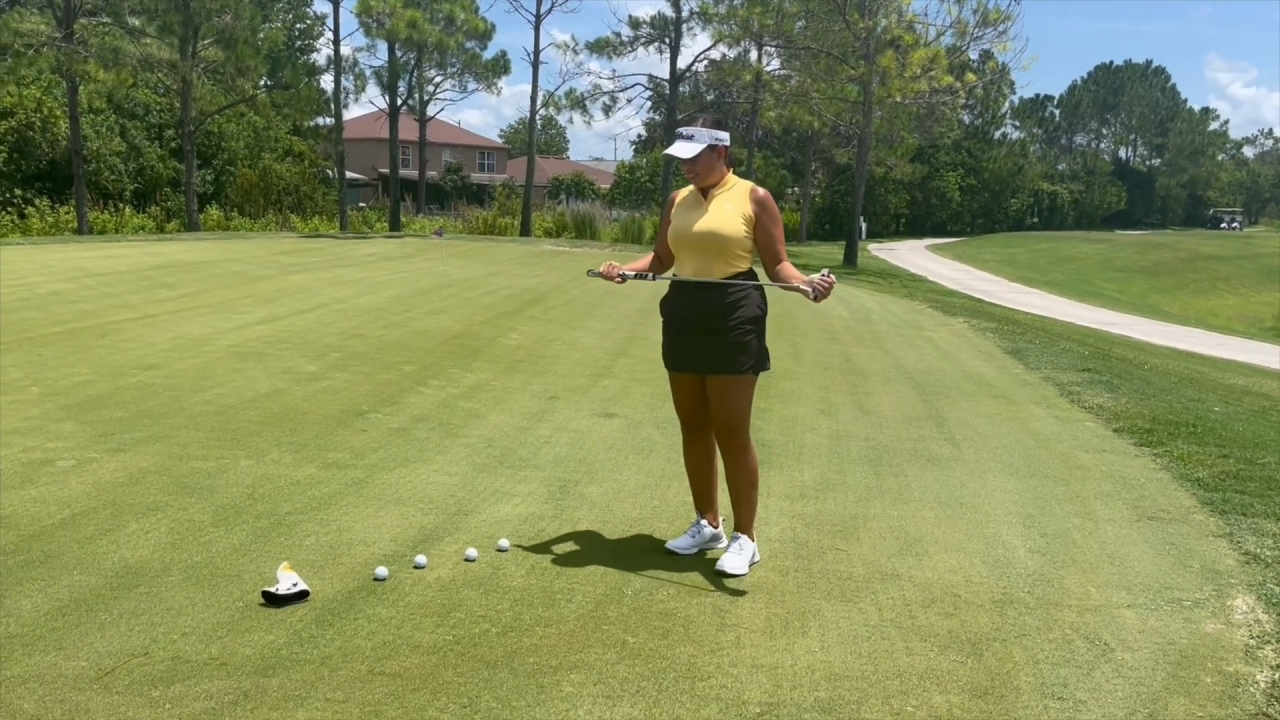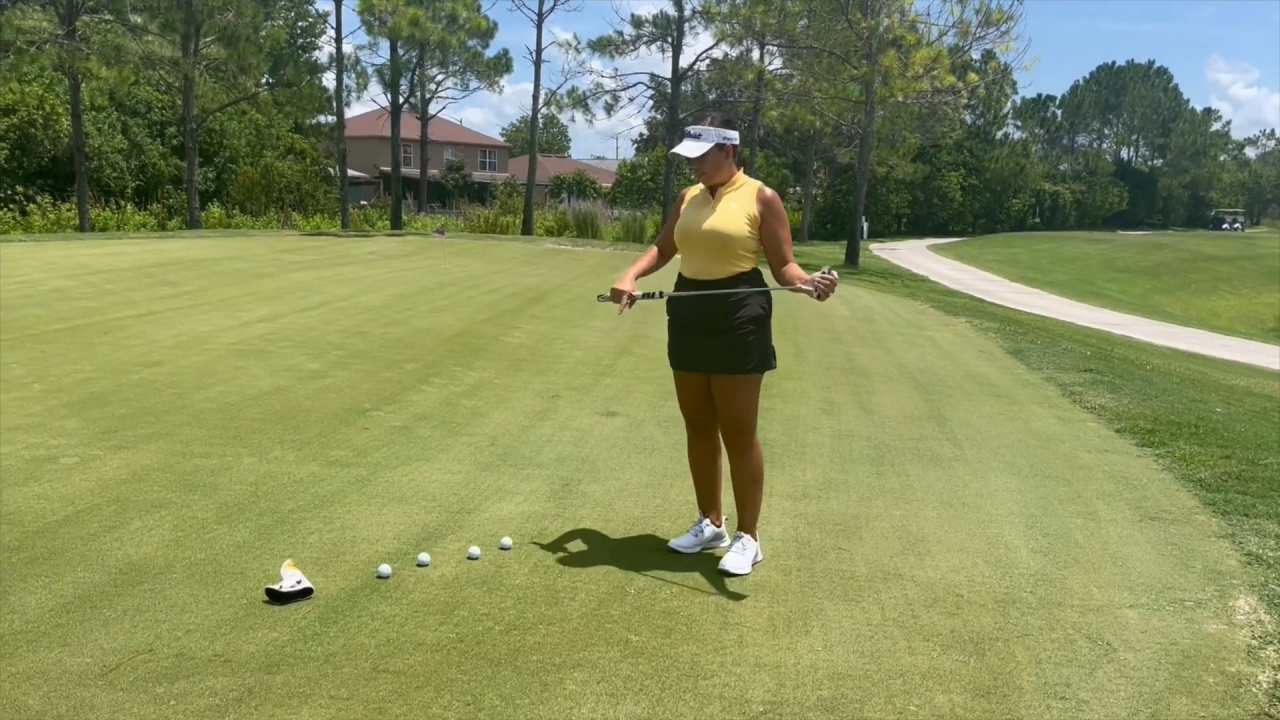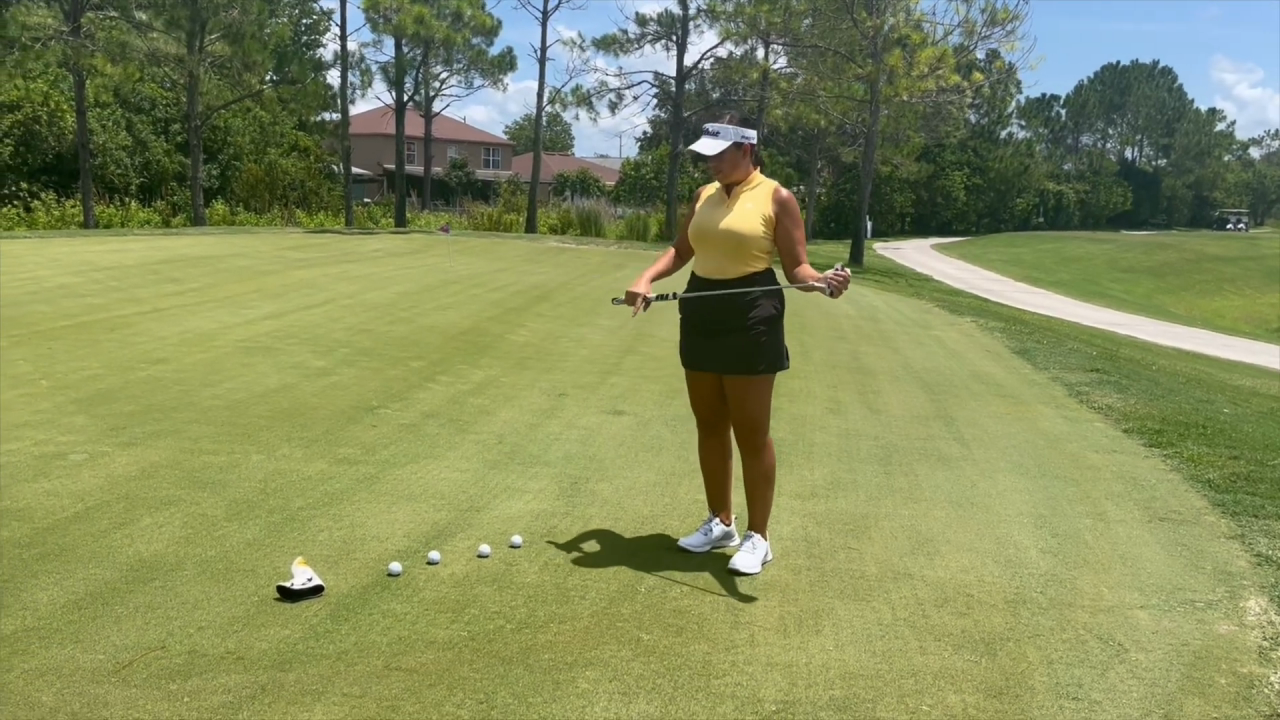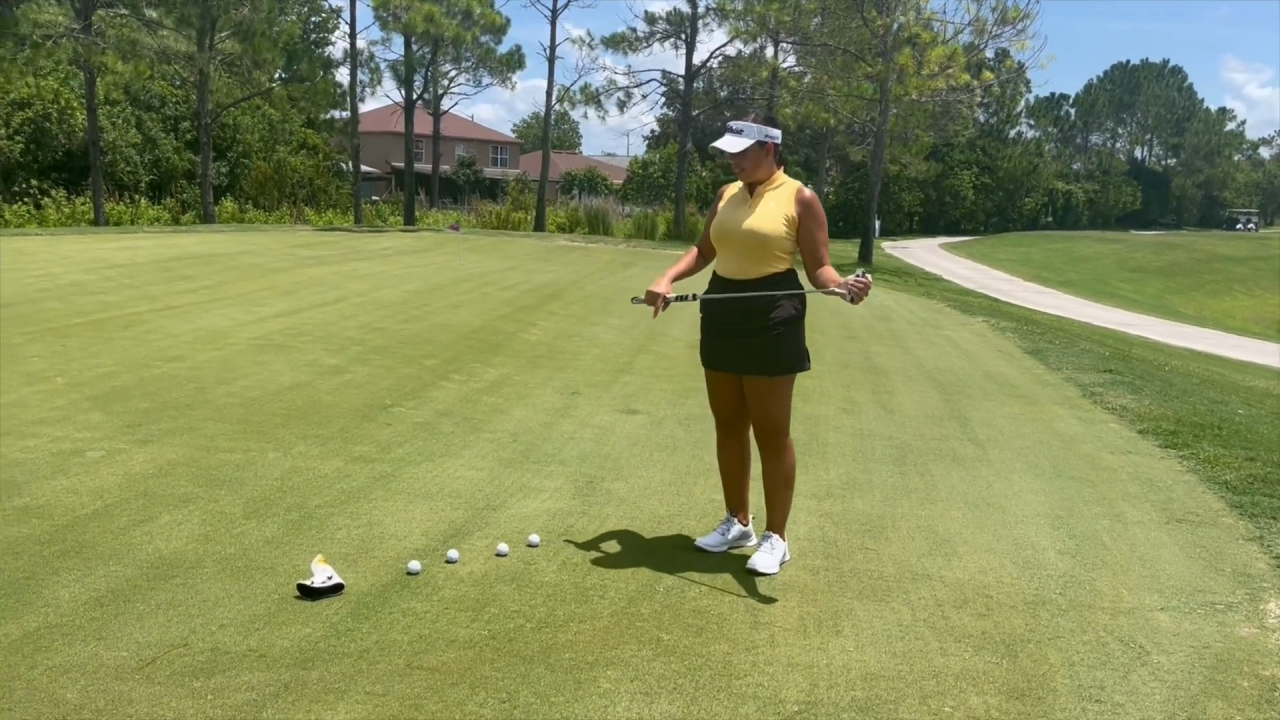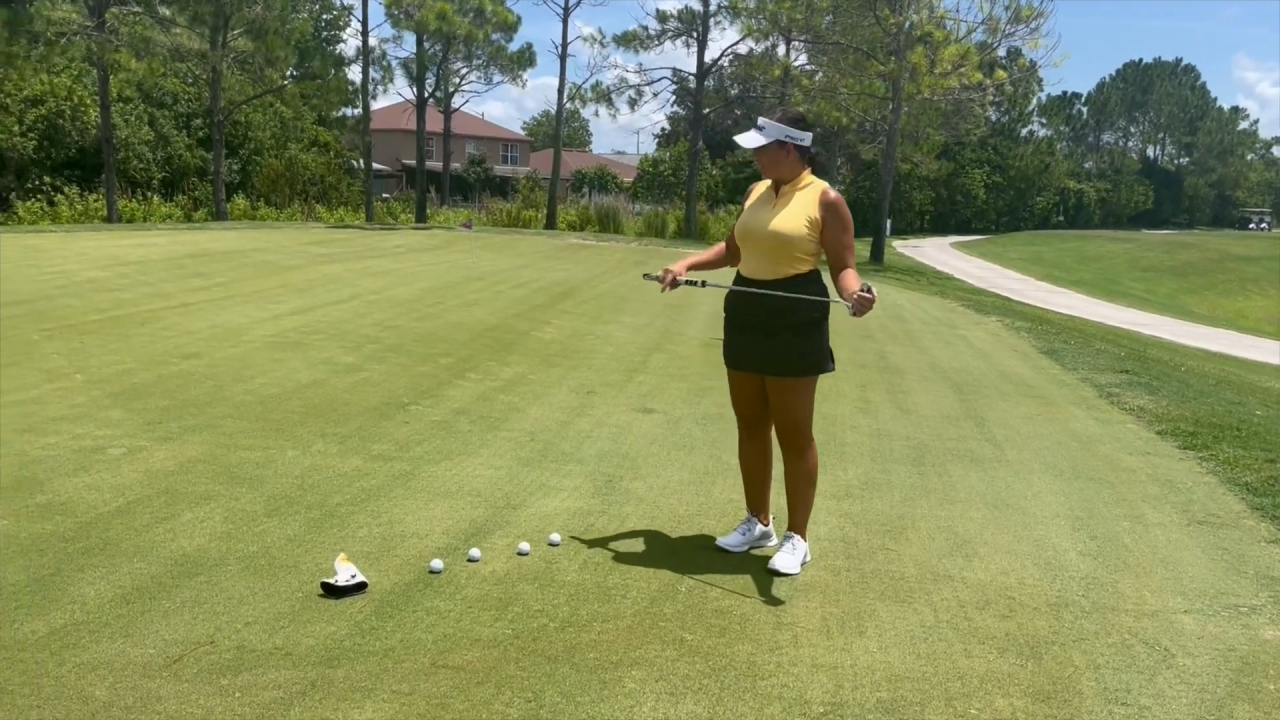
dt=0.2s
person 1, frame 1
left shoulder: (754, 197)
right shoulder: (678, 200)
left elbow: (777, 264)
right elbow: (661, 258)
left wrist: (807, 283)
right wrist: (623, 269)
left hip: (734, 318)
right hip: (683, 317)
left knee: (732, 434)
right knee: (693, 428)
left ankle: (744, 537)
right ankle: (707, 523)
person 1, frame 2
left shoulder: (761, 198)
right shoulder: (688, 197)
left elbow: (782, 265)
right elbow: (663, 249)
left wrist: (809, 282)
right wrist: (631, 277)
left hip: (738, 318)
right hip: (688, 315)
left knee: (739, 433)
right knee: (698, 427)
left ankle: (748, 537)
right ankle: (710, 523)
person 1, frame 3
left shoulder: (777, 197)
right shoulder: (704, 195)
left elbow: (796, 265)
right elbow: (681, 250)
left wrist: (822, 280)
right wrist: (646, 279)
left hip: (751, 317)
right hip: (700, 314)
left knee: (752, 433)
right knee: (709, 426)
left ankle: (757, 537)
right ankle: (720, 522)
person 1, frame 4
left shoulder: (800, 198)
right shoulder: (727, 194)
left elbow: (818, 267)
right elbow: (704, 250)
left wrist: (843, 285)
right wrist: (667, 278)
left hip: (772, 318)
right hip: (721, 314)
left knee: (772, 433)
right knee: (728, 427)
left ankle: (775, 537)
right ankle: (737, 523)
person 1, frame 5
left shoulder: (825, 199)
right shoulder: (755, 192)
left elbow: (843, 267)
right elbow: (734, 249)
left wrist: (854, 293)
right wrist: (685, 265)
left hip: (795, 319)
right hip: (745, 314)
left knee: (794, 434)
right knee: (750, 427)
left ankle: (797, 538)
right ankle: (758, 522)
